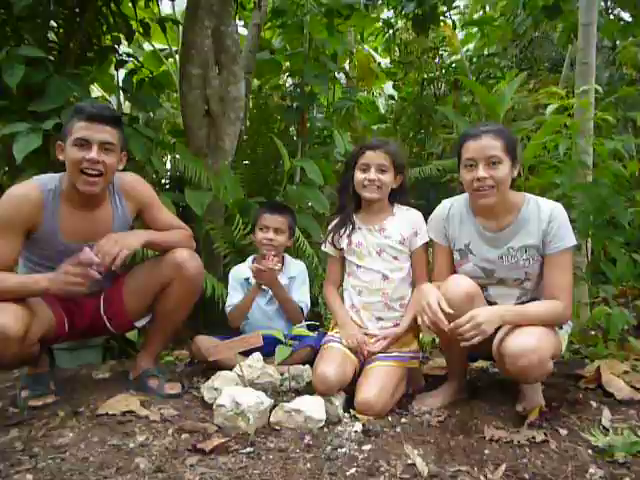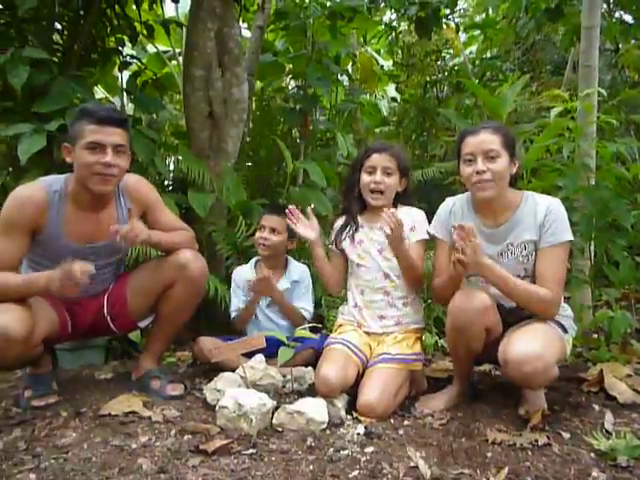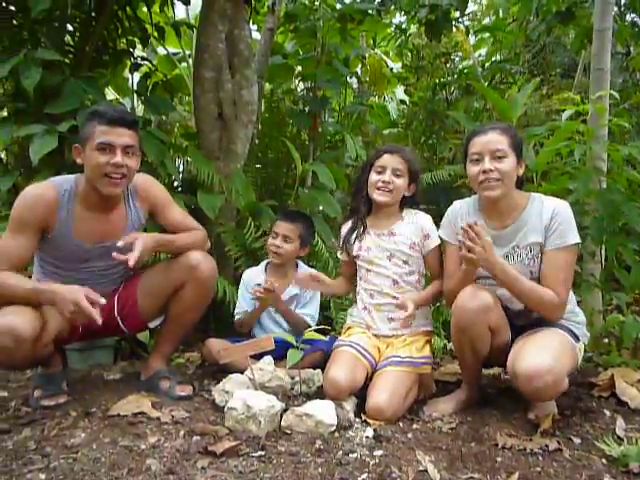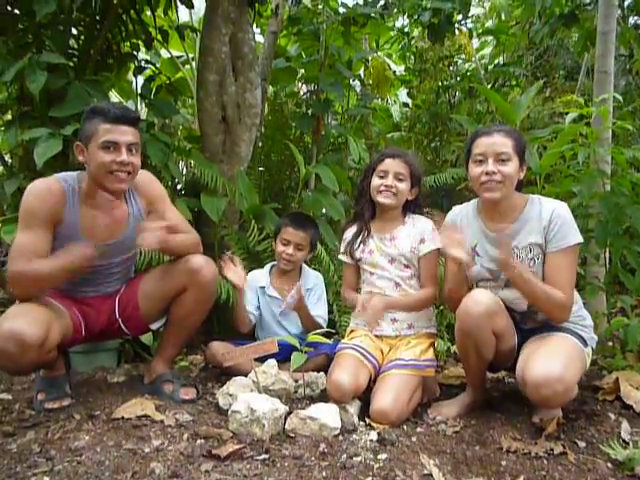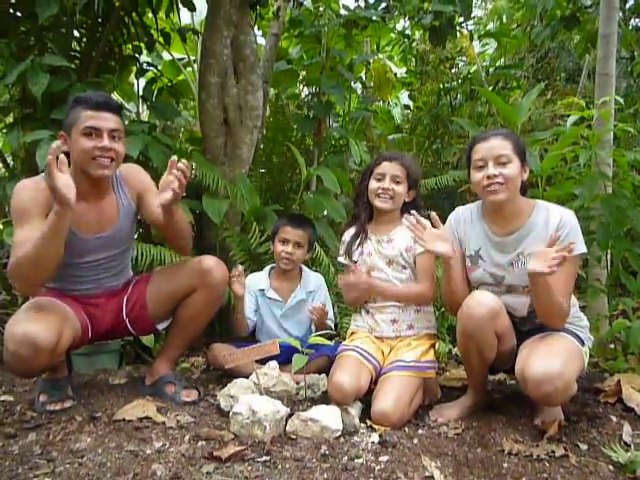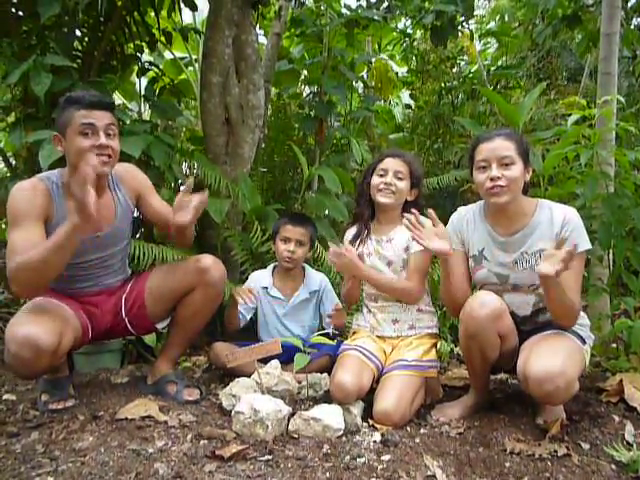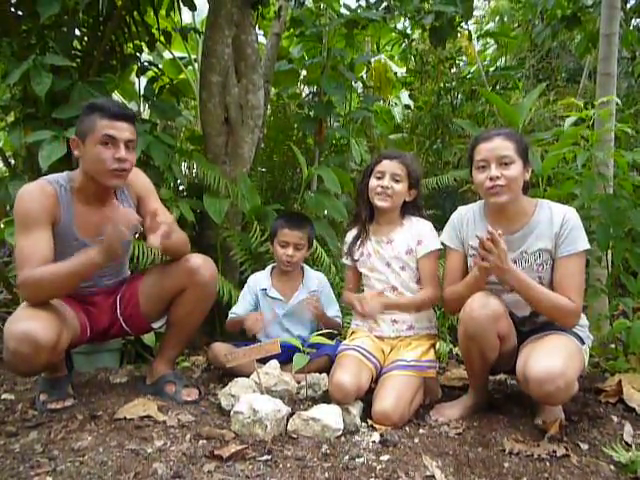
dt=0.5s
person 1, frame 1
left shoulder: (131, 188)
right shoulder: (26, 198)
left elbow: (186, 238)
left wrist: (140, 236)
right wrist: (50, 281)
left hip: (108, 301)
right hip: (46, 305)
left knee: (188, 264)
left ankle: (145, 365)
right ankle: (38, 364)
person 1, frame 2
left shoulder: (135, 190)
right shoulder: (31, 200)
left elbow: (189, 239)
left wrist: (150, 235)
right wrist: (50, 281)
left hip: (111, 300)
right hip: (48, 306)
left knee: (192, 264)
left ankle: (147, 365)
right ankle: (40, 364)
person 1, frame 3
left shoulder: (145, 189)
right shoulder: (41, 199)
left elbow: (201, 239)
left wrist: (155, 242)
right wrist: (56, 293)
left hip: (121, 301)
right hip: (59, 306)
left knee: (201, 266)
left ankle: (156, 366)
right ankle: (51, 364)
person 1, frame 4
left shoulder: (144, 186)
right shoulder: (47, 194)
left elbow: (194, 245)
left wrist: (163, 240)
right wrist: (91, 250)
left hip: (123, 301)
right hip: (61, 304)
left knee: (203, 270)
left ankle: (159, 369)
right ankle: (54, 366)
person 1, frame 5
left shoulder: (133, 177)
right shoulder: (33, 191)
left elbow: (184, 247)
left wrist: (169, 208)
right wrist: (63, 210)
left hip: (124, 298)
right hip: (63, 304)
left knee: (212, 272)
right knee: (27, 344)
left ankle: (161, 370)
right ankle: (57, 369)
person 1, frame 6
left shoulder: (128, 177)
right shoulder: (31, 193)
left elbow: (182, 239)
right elbow: (21, 284)
left wrist: (182, 221)
right wrist: (79, 220)
left hip: (123, 298)
right hip: (64, 305)
left knee: (210, 271)
right knee: (28, 346)
left ankle: (163, 370)
right ankle: (57, 371)
person 1, frame 7
left shoulder: (134, 181)
right shoulder: (38, 196)
left elbow: (182, 250)
right elbow: (30, 289)
left wrist: (164, 239)
right wrist: (101, 254)
left hip: (122, 298)
right hip: (64, 305)
left knee: (201, 269)
right knee: (26, 341)
left ankle: (161, 370)
right ankle: (57, 371)
person 2, frame 1
left shoulder: (548, 215)
right shoulder: (447, 214)
left elbow: (561, 307)
right elbow: (442, 288)
left wrist: (499, 315)
right wrist: (427, 292)
left hip: (534, 322)
right hip: (474, 324)
left knee: (521, 355)
right knee: (458, 289)
left ankle: (530, 381)
right ankle: (455, 382)
person 2, frame 2
left shoulder: (547, 210)
right shoulder: (451, 211)
left elbow: (549, 304)
right elbow: (441, 296)
left wrist: (484, 265)
right wrist: (459, 270)
left hip: (539, 320)
right hip: (479, 326)
left knee: (524, 362)
right knee: (469, 299)
left ankle: (533, 386)
right ankle: (460, 385)
person 2, frame 3
left shoulder: (554, 212)
right shoulder: (459, 214)
left elbow: (555, 307)
right elbow: (451, 298)
left wrist: (494, 263)
right wrist: (470, 266)
left hip: (551, 325)
right hip: (490, 328)
left knee: (535, 374)
right knee: (471, 300)
left ankle: (545, 390)
right ankle: (469, 389)
person 2, frame 4
left shoulder: (553, 215)
right shoulder: (459, 217)
left elbow: (561, 310)
right elbow: (455, 304)
left wrist: (513, 268)
right wrist: (457, 265)
left hip: (558, 328)
right hip: (496, 333)
left knee: (545, 383)
right knee: (477, 305)
left ankle: (549, 396)
right ankle: (474, 392)
person 2, frame 5
left shoulder: (559, 220)
right shoulder: (460, 220)
left elbow: (557, 316)
right elbow: (455, 304)
left wrist: (538, 277)
right wrist: (449, 260)
left hip: (554, 330)
right hip: (491, 334)
left knee: (543, 380)
right knee: (478, 306)
left ankle: (549, 395)
right ankle: (475, 394)
person 2, frame 6
left shoulder: (562, 219)
right shoulder: (463, 220)
left elbow: (568, 317)
right elbow: (455, 307)
left wrist: (551, 278)
right wrist: (447, 259)
left hip: (553, 328)
right hip: (492, 335)
left knee: (546, 380)
right knee: (482, 306)
left ankle: (550, 396)
right ankle: (477, 393)
person 2, frame 7
left shoulder: (562, 219)
right shoulder: (463, 219)
left elbow: (570, 314)
right elbow: (450, 302)
left wrist: (508, 271)
right wrist: (480, 273)
left hip: (554, 330)
right hip: (491, 336)
left knee: (544, 379)
right knee: (480, 306)
left ankle: (550, 397)
right ankle: (476, 393)
person 3, frame 1
left shoulder: (411, 219)
right shoulder: (341, 225)
left elbow: (421, 285)
right elbow: (331, 286)
left wrist: (402, 329)
right wrist: (346, 326)
left hip: (395, 330)
right hip: (352, 325)
left knee: (369, 404)
right knee: (325, 381)
left ankle: (403, 373)
right ankle: (364, 368)
person 3, frame 2
left shoulder: (412, 218)
right shoulder: (346, 225)
left elbow: (417, 283)
right elbow: (335, 286)
left wrist: (399, 245)
right wrist: (315, 244)
left hip: (400, 328)
right hip: (354, 323)
left knee: (371, 406)
right knee: (327, 384)
left ankle: (404, 375)
right ankle: (368, 372)
person 3, frame 3
left shoulder: (421, 224)
right shoulder: (352, 229)
left elbow: (439, 282)
left wrist: (416, 301)
right wrist: (321, 282)
left hip: (410, 331)
right hip: (364, 325)
left knee: (380, 409)
right knee: (336, 386)
left ankle: (416, 379)
right ankle: (382, 375)
person 3, frame 4
left shoulder: (422, 228)
right shoulder: (355, 233)
left elbow: (431, 292)
right elbow: (348, 291)
left wrist: (387, 302)
right wrist: (360, 300)
left hip: (412, 334)
right hip: (366, 330)
left knee: (384, 412)
right knee: (340, 388)
left ankle: (420, 382)
right ankle: (379, 377)
person 3, frame 5
right shoulder: (354, 235)
left elbow: (427, 292)
right elbow: (351, 288)
left wrist: (375, 289)
right wrist: (357, 289)
left hip: (412, 334)
right hip: (367, 331)
left knee: (386, 415)
right knee: (341, 389)
left ankle: (421, 384)
right ankle: (383, 378)
person 3, frame 6
right shoulder: (355, 234)
left elbow: (413, 293)
right elbow: (350, 300)
left wrist: (359, 268)
right wrist: (351, 276)
left hip: (415, 333)
right hip: (370, 330)
left knee: (388, 414)
right knee: (343, 389)
left ankle: (421, 383)
right ankle: (385, 379)
person 3, frame 7
left shoulder: (421, 230)
right shoulder: (356, 236)
left elbow: (431, 293)
left wrist: (386, 302)
right wrist: (358, 301)
left hip: (412, 334)
right hip: (367, 331)
left knee: (387, 414)
right knee: (342, 389)
left ankle: (421, 383)
right ankle: (382, 378)
person 4, frame 1
left shoulder: (297, 269)
right shoulder: (239, 272)
left elbow: (298, 319)
right elbow: (234, 322)
left wrist: (275, 284)
right wrist: (257, 285)
left hip: (288, 344)
left knee: (316, 340)
right knee: (199, 343)
person 4, frame 2
left shoulder: (300, 272)
right shoulder: (241, 274)
left elbow: (301, 324)
right elbow: (239, 325)
left wrist: (274, 293)
right wrist: (256, 296)
left hip: (290, 346)
left knee: (317, 343)
right knee: (202, 345)
person 4, frame 3
right shoulder: (251, 276)
left elbow: (305, 330)
right elbow: (241, 328)
left wrist: (279, 303)
right wrist: (262, 305)
left knee: (327, 345)
right knee: (211, 347)
person 4, frame 4
left shoulder: (314, 281)
right shoulder: (256, 278)
left elbow: (317, 332)
right elbow: (244, 327)
left wrist: (301, 308)
right wrist: (239, 291)
left knee: (331, 349)
right knee: (214, 350)
person 4, frame 5
left shoulder: (316, 282)
right shoulder: (255, 281)
left elbow: (326, 333)
right elbow: (241, 332)
left wrist: (319, 321)
right wrist: (239, 299)
left hip: (304, 353)
left knee: (333, 350)
right knee: (215, 352)
person 4, frame 6
left shoulder: (319, 282)
right shoulder: (257, 279)
left elbow: (337, 327)
right elbow: (231, 327)
left wrist: (339, 321)
right wrist: (234, 300)
left hip: (307, 352)
left knee: (337, 349)
right knee: (218, 351)
person 4, frame 7
left shoulder: (318, 281)
right shoulder: (256, 281)
left elbow: (336, 329)
right elbow: (230, 325)
left wrist: (321, 317)
right wrist: (244, 320)
left hip: (306, 352)
left knee: (336, 350)
right knee: (216, 351)
